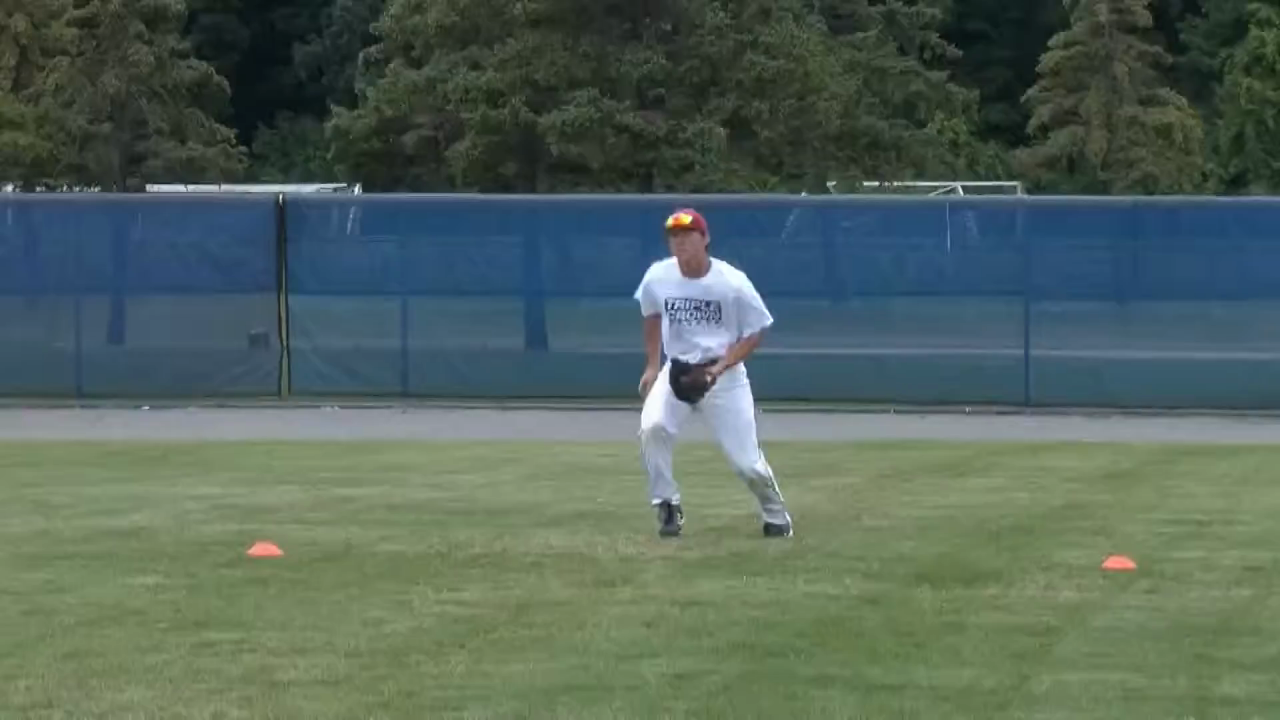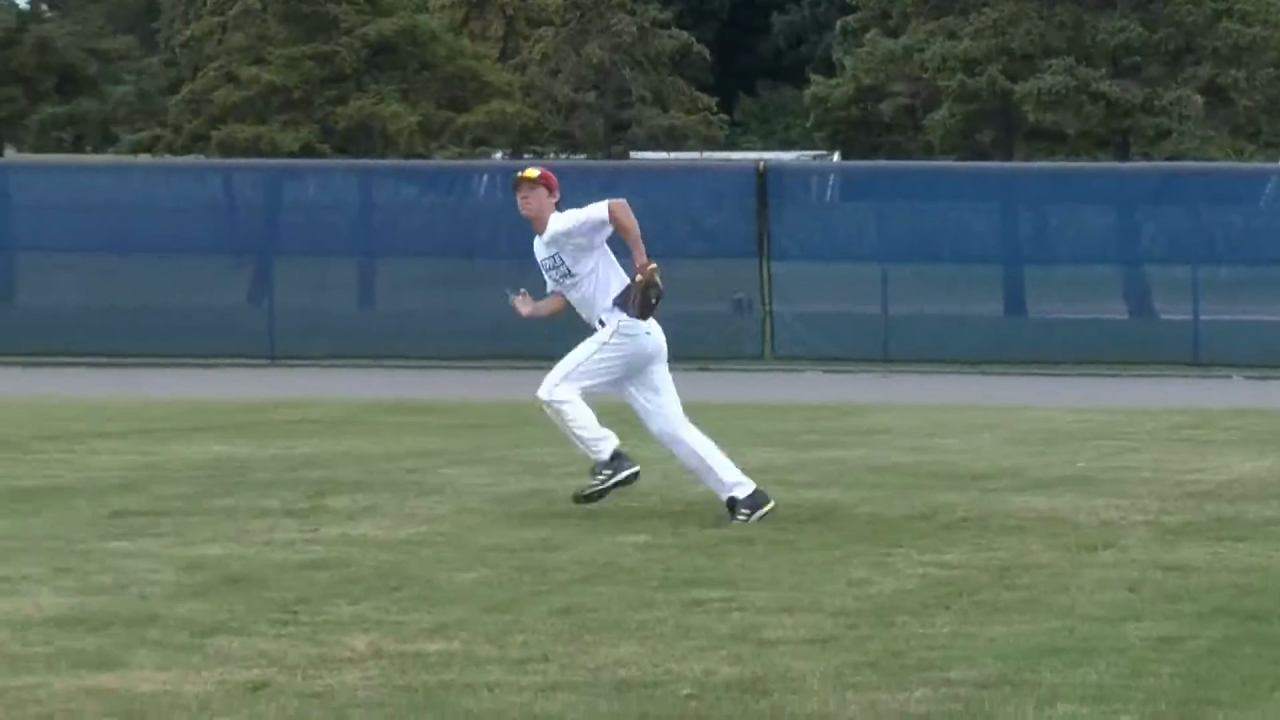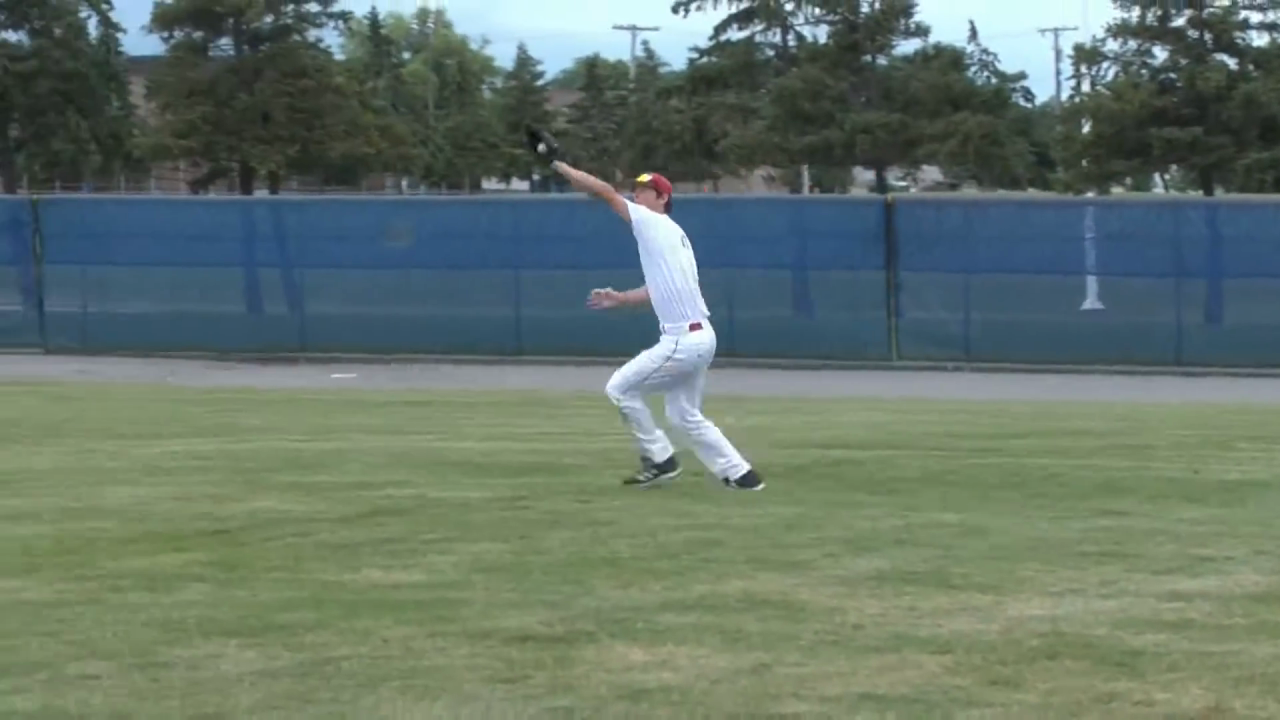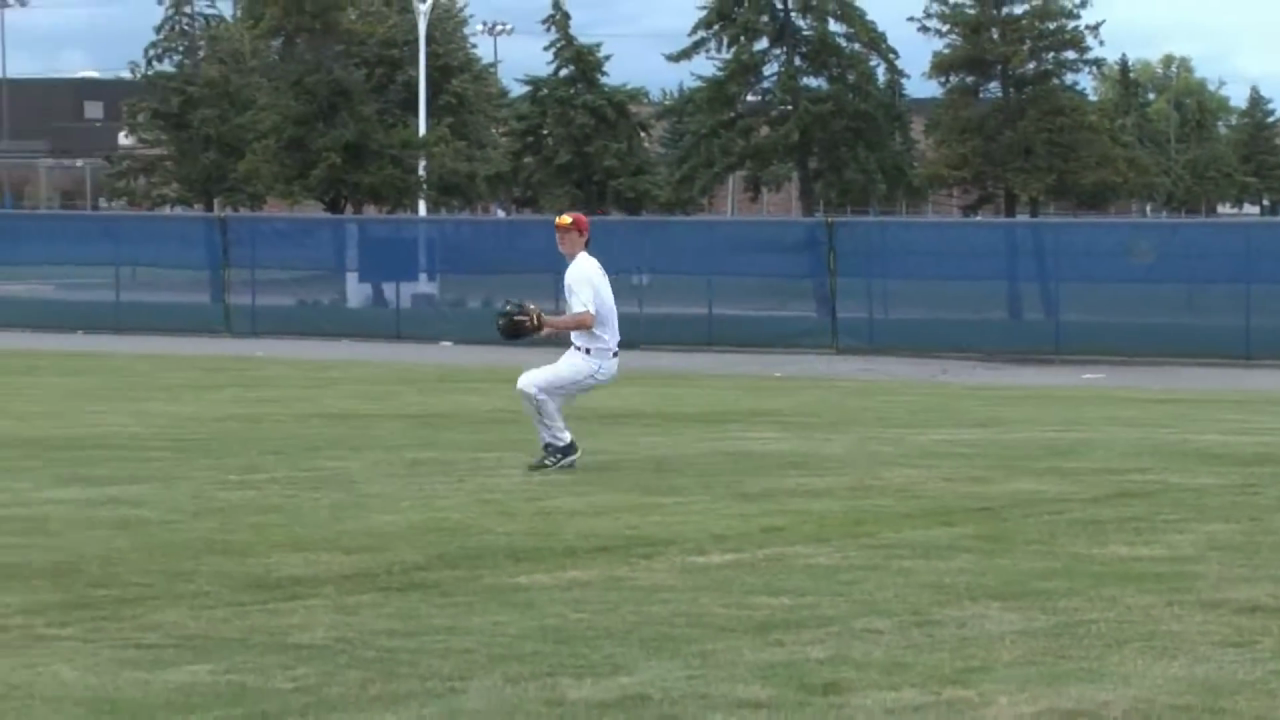
dt=1s
person 1, frame 1
left shoulder: (732, 283)
right shoulder: (655, 277)
left elbow: (755, 335)
left wrist: (717, 370)
right wrist: (652, 365)
left hip: (726, 378)
right hip: (677, 375)
left knee: (748, 463)
right knee: (653, 427)
left ankle: (777, 517)
right ankle: (667, 506)
person 1, frame 2
left shoulder: (567, 225)
right shoulder: (540, 245)
left elbow: (618, 206)
right elbow: (562, 297)
left wrist: (643, 265)
right wrist: (534, 310)
left hip: (628, 330)
right hip: (619, 331)
left knee: (554, 391)
right knee: (670, 426)
left ankle: (612, 460)
right ankle: (745, 495)
person 1, frame 3
left shoulder: (656, 225)
right shoulder: (672, 233)
left elbow: (605, 192)
left wrist: (557, 162)
right wrist: (618, 298)
left hip: (683, 342)
right hip: (699, 336)
left knee: (620, 390)
right knee: (685, 415)
left ankle: (661, 459)
right ankle: (738, 473)
person 1, frame 4
left shoulder: (578, 271)
right shoulder: (591, 266)
left elbow: (586, 320)
left wrist: (544, 321)
right wrist: (555, 327)
left hip: (595, 362)
right hip: (584, 355)
left knee: (528, 385)
right knee: (543, 393)
left ankle: (561, 444)
right ankle: (558, 449)
